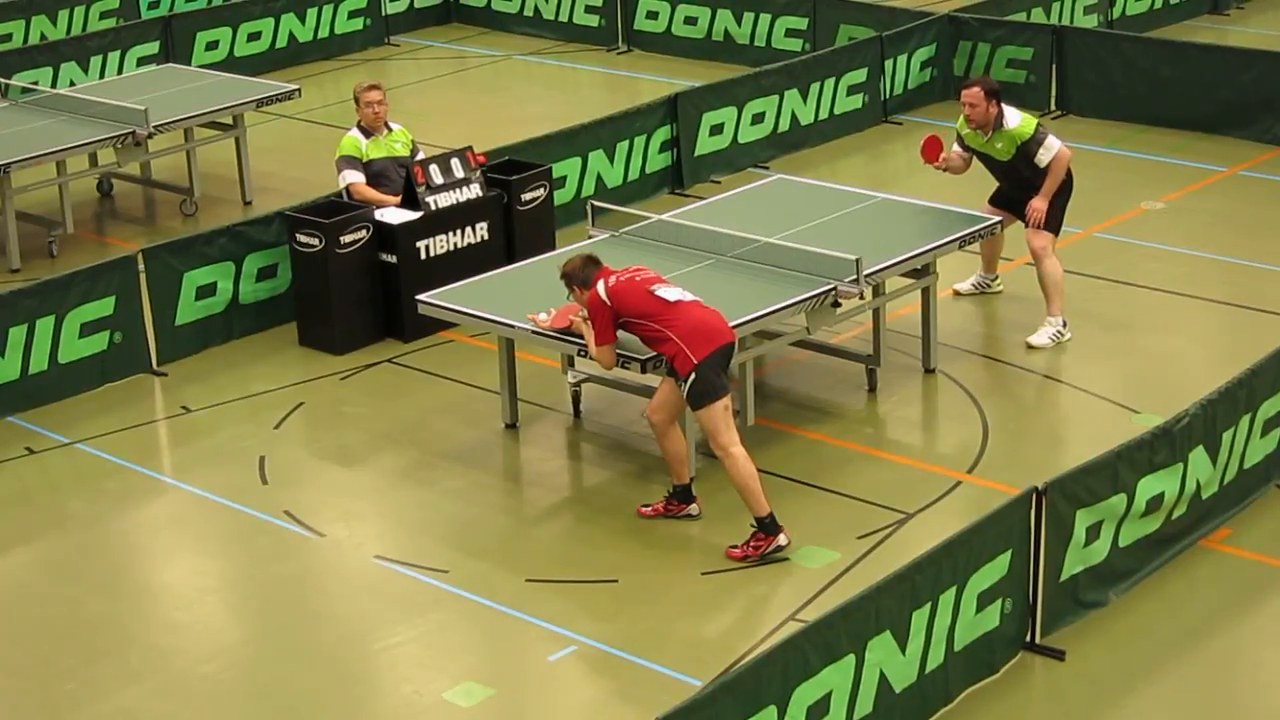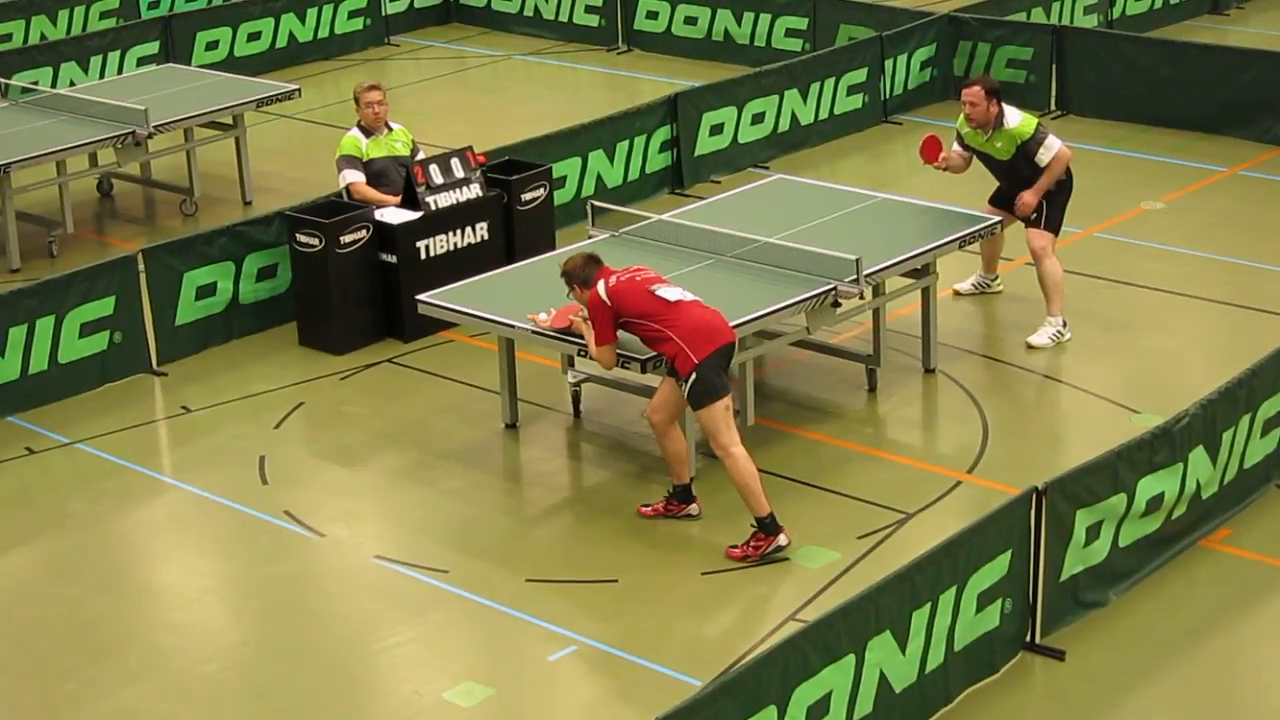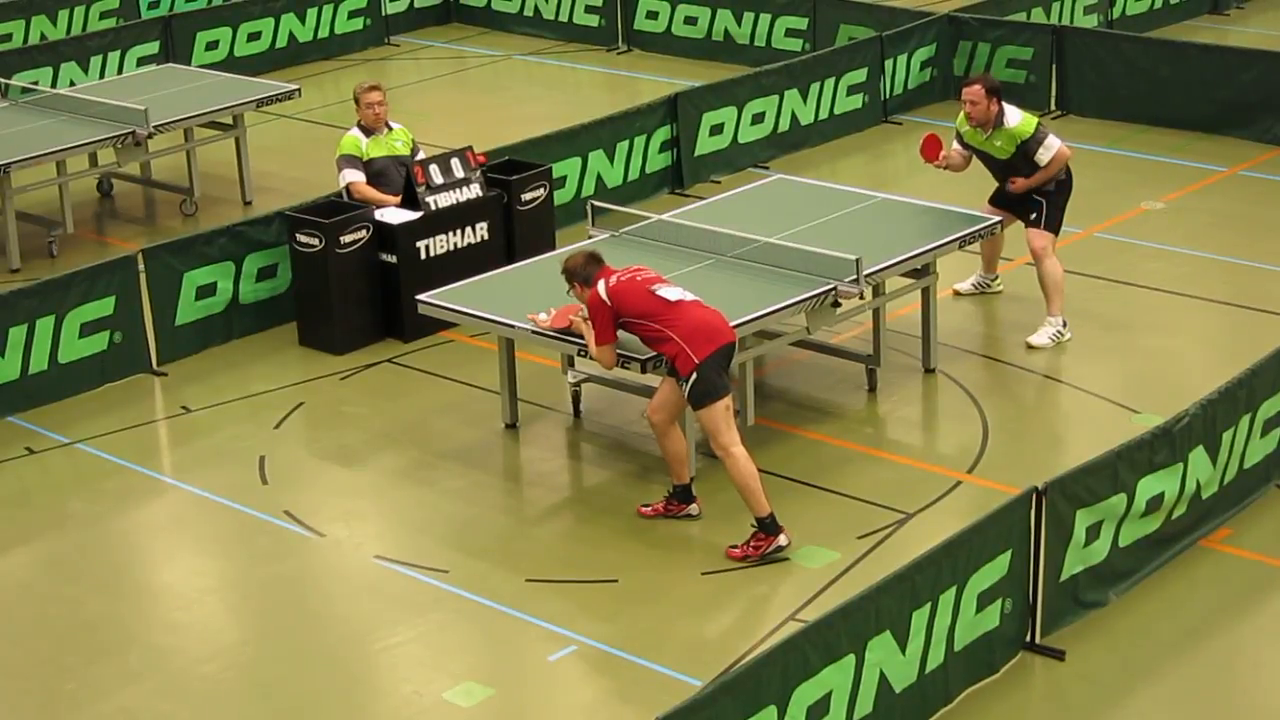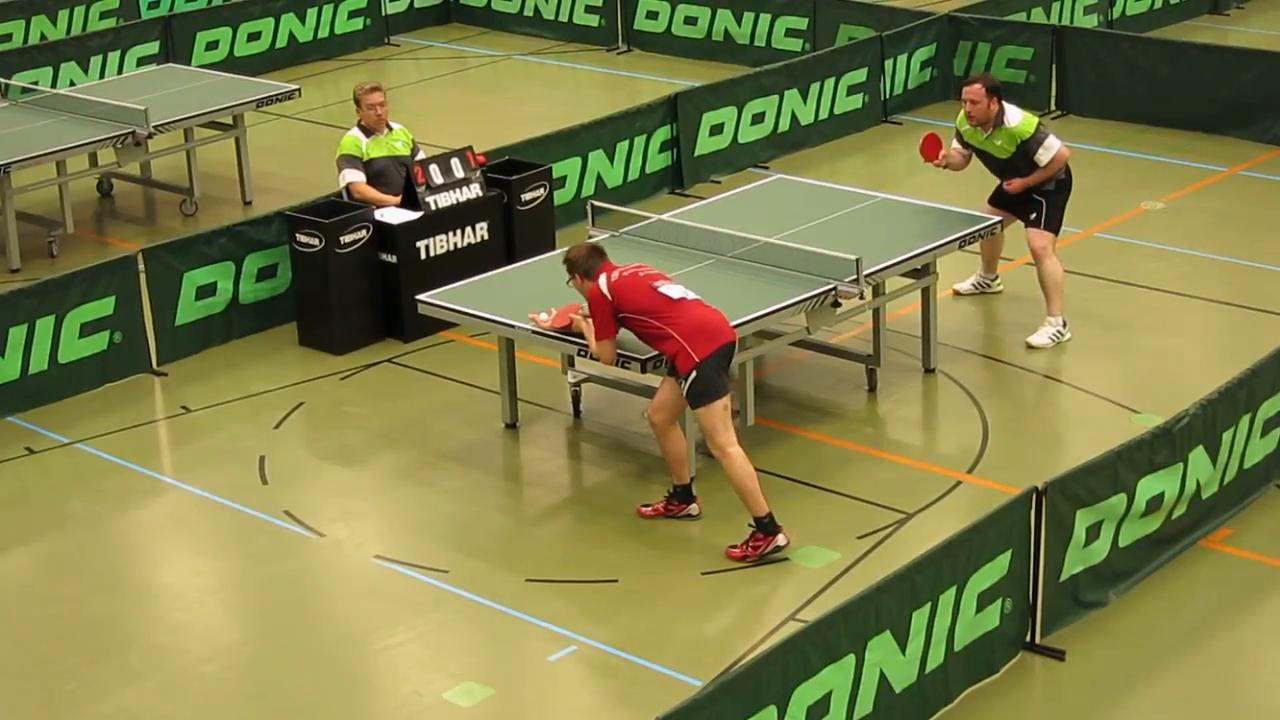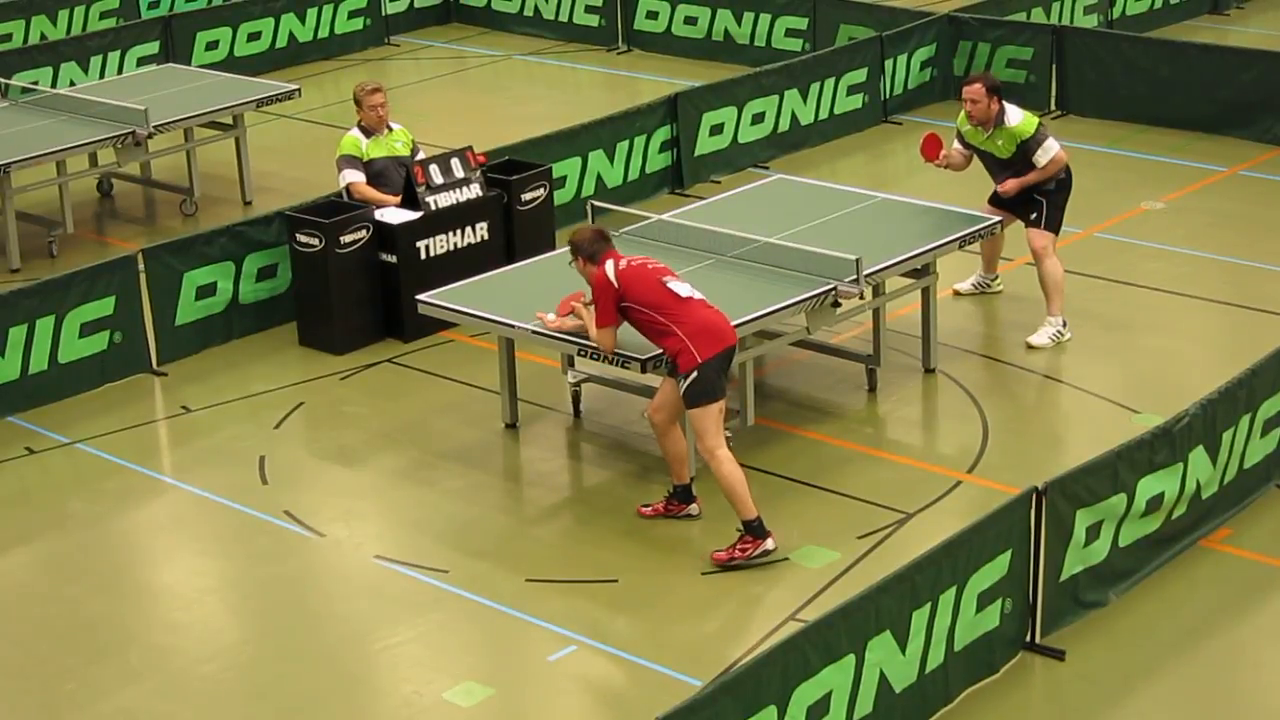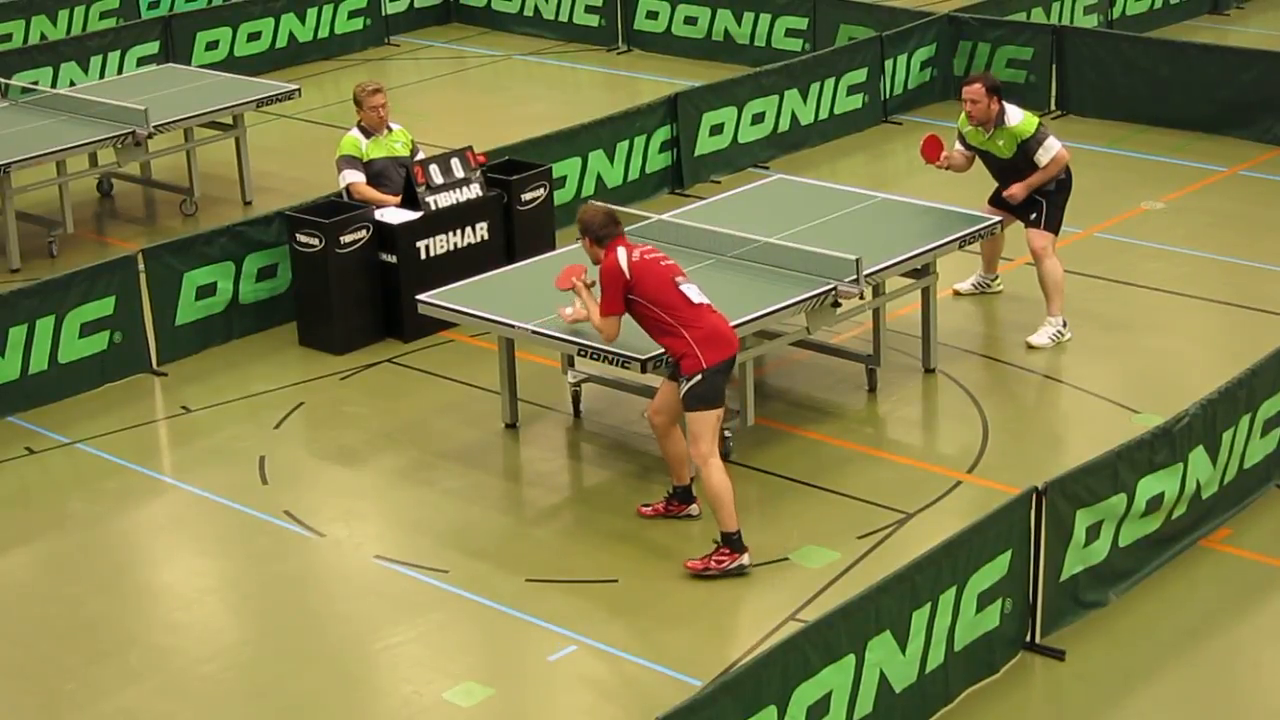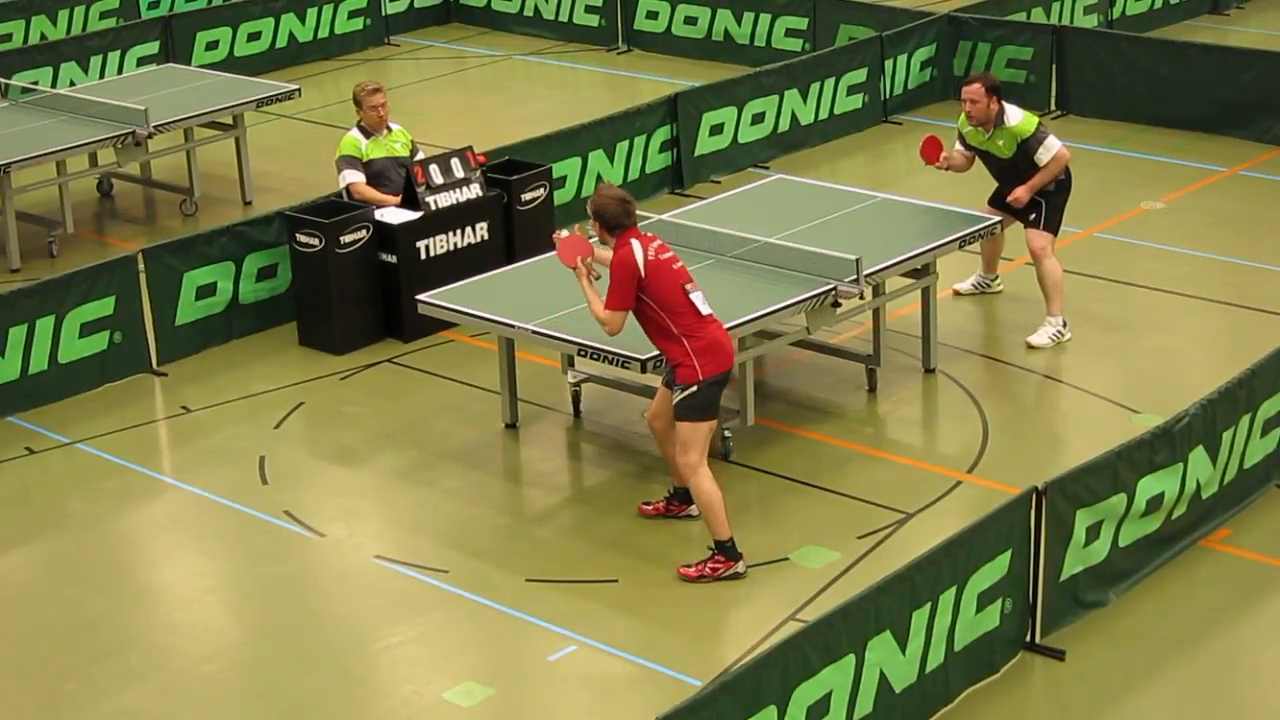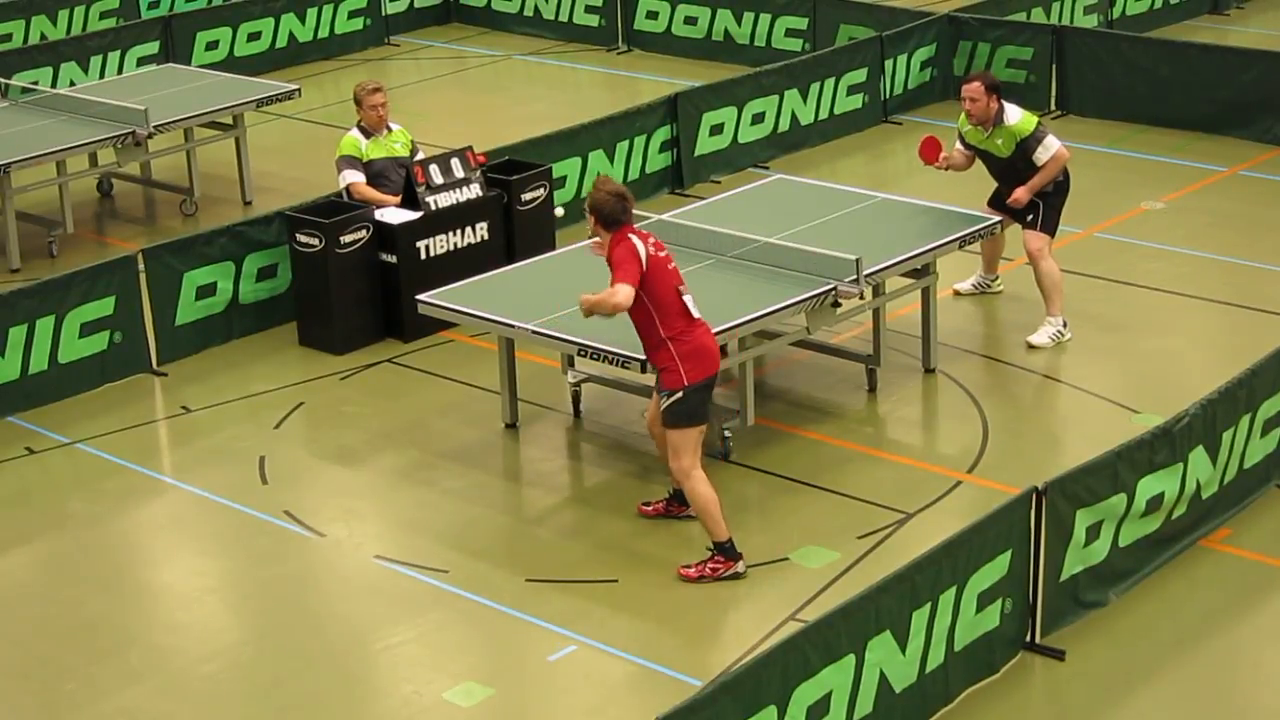
dt=0.2s
person 1, frame 1
left shoulder: (598, 297)
right shoulder: (632, 272)
left elbow: (607, 361)
left wrist: (585, 330)
right wrist: (586, 324)
left hip: (697, 348)
right hip: (715, 330)
left knee: (725, 445)
right knee: (659, 416)
left ankle: (770, 531)
right ankle: (683, 498)
person 1, frame 2
left shoulder: (599, 297)
right shoulder: (632, 273)
left elbow: (607, 361)
left wrist: (585, 330)
right wrist: (586, 324)
left hip: (699, 347)
right hip: (715, 330)
left knee: (726, 445)
right knee: (659, 416)
left ankle: (770, 531)
right ankle: (683, 498)
person 1, frame 3
left shoulder: (598, 296)
right shoulder: (632, 273)
left elbow: (607, 361)
left wrist: (585, 330)
right wrist: (582, 323)
left hip: (699, 347)
right hip: (715, 330)
left knee: (726, 445)
right knee: (659, 416)
left ankle: (770, 531)
right ankle: (682, 498)
person 1, frame 4
left shoulder: (598, 291)
right shoulder: (632, 272)
left elbow: (606, 356)
left wrist: (585, 327)
right wrist: (575, 322)
left hip: (699, 347)
right hip: (715, 330)
left knee: (722, 444)
right knee: (659, 416)
left ankle: (769, 531)
right ankle: (683, 498)
person 1, frame 5
left shoulder: (602, 278)
right shoulder: (634, 265)
left elbow: (607, 344)
right elbow: (618, 314)
left wrist: (585, 315)
right wrist: (565, 324)
left hip: (701, 346)
right hip: (715, 332)
left knee: (712, 447)
right knee: (660, 416)
left ankle: (756, 535)
right ankle: (683, 498)
person 1, frame 6
left shoulder: (612, 265)
right shoulder: (639, 253)
left elbow: (609, 332)
left wrist: (585, 295)
right wrist: (584, 311)
left hip: (705, 351)
right hip: (713, 339)
left knee: (703, 454)
right knee: (659, 417)
left ankle: (733, 548)
right ankle: (682, 498)
person 1, frame 7
left shoulder: (626, 258)
right shoulder: (646, 243)
left elbow: (611, 325)
left wrist: (586, 283)
right wrist: (594, 253)
left hip: (701, 360)
right hip: (706, 347)
left knee: (691, 463)
right knee: (659, 421)
left ankle: (727, 555)
right ankle: (682, 499)
person 1, frame 8
left shoulder: (626, 250)
right shoulder: (641, 239)
left elbow: (620, 300)
left wrist: (590, 302)
left hip: (685, 364)
right hip: (694, 351)
left knee: (685, 466)
right knee: (656, 424)
left ankle: (727, 556)
right ankle: (681, 501)
person 2, frame 1
left shoulder: (1019, 128)
right shoulder: (966, 126)
left elbow: (1063, 156)
right elbow: (962, 162)
left wrist: (1043, 198)
right wrist: (947, 162)
left hip: (1049, 185)
right hip: (1015, 184)
left knee: (1040, 247)
left ankle: (1056, 323)
right ankle: (988, 278)
person 2, frame 2
left shoulder: (1019, 128)
right shoulder: (966, 125)
left elbow: (1063, 155)
right elbow: (962, 161)
left wrist: (1036, 193)
right wrist: (947, 161)
left hip: (1049, 185)
right hip: (1014, 183)
left knee: (1040, 247)
left ankle: (1056, 323)
right ankle: (988, 278)
person 2, frame 3
left shoulder: (1019, 127)
right shoulder: (966, 123)
left elbow: (1063, 154)
right elbow: (962, 159)
left wrist: (1029, 183)
right wrist: (947, 160)
left hip: (1048, 184)
right hip: (1013, 183)
left knee: (1040, 247)
left ankle: (1056, 323)
right ankle: (988, 278)
person 2, frame 4
left shoulder: (1020, 126)
right shoulder: (965, 122)
left elbow: (1062, 155)
right elbow: (961, 157)
left wrist: (1027, 182)
right wrist: (947, 159)
left hip: (1048, 184)
right hip: (1013, 183)
left knee: (1040, 247)
left ankle: (1056, 323)
right ankle: (988, 278)
person 2, frame 5
left shoulder: (1020, 126)
right shoulder: (966, 122)
left elbow: (1059, 159)
right elbow: (962, 158)
left wrist: (1020, 183)
right wrist: (947, 159)
left hip: (1048, 184)
right hip: (1012, 184)
left knee: (1040, 247)
left ankle: (1056, 323)
right ankle: (988, 278)
person 2, frame 6
left shoulder: (1020, 126)
right shoulder: (967, 123)
left elbow: (1060, 158)
right elbow: (964, 159)
left wrist: (1026, 187)
right wrist: (949, 160)
left hip: (1048, 184)
right hip: (1013, 183)
left knee: (1040, 247)
left ankle: (1057, 323)
right ankle: (988, 278)
person 2, frame 7
left shoulder: (1020, 126)
right shoulder: (967, 124)
left elbow: (1061, 156)
right elbow: (965, 159)
left wrist: (1029, 189)
right wrist: (949, 161)
left hip: (1048, 185)
right hip: (1013, 184)
left knee: (1039, 247)
left ankle: (1056, 323)
right ankle: (988, 278)
person 2, frame 8
left shoulder: (1019, 125)
right shoulder: (967, 123)
left elbow: (1060, 156)
right elbow: (965, 158)
left wrist: (1029, 190)
right wrist: (949, 160)
left hip: (1046, 186)
right hip: (1012, 184)
left knee: (1036, 248)
left ankle: (1056, 323)
right ankle: (989, 278)
